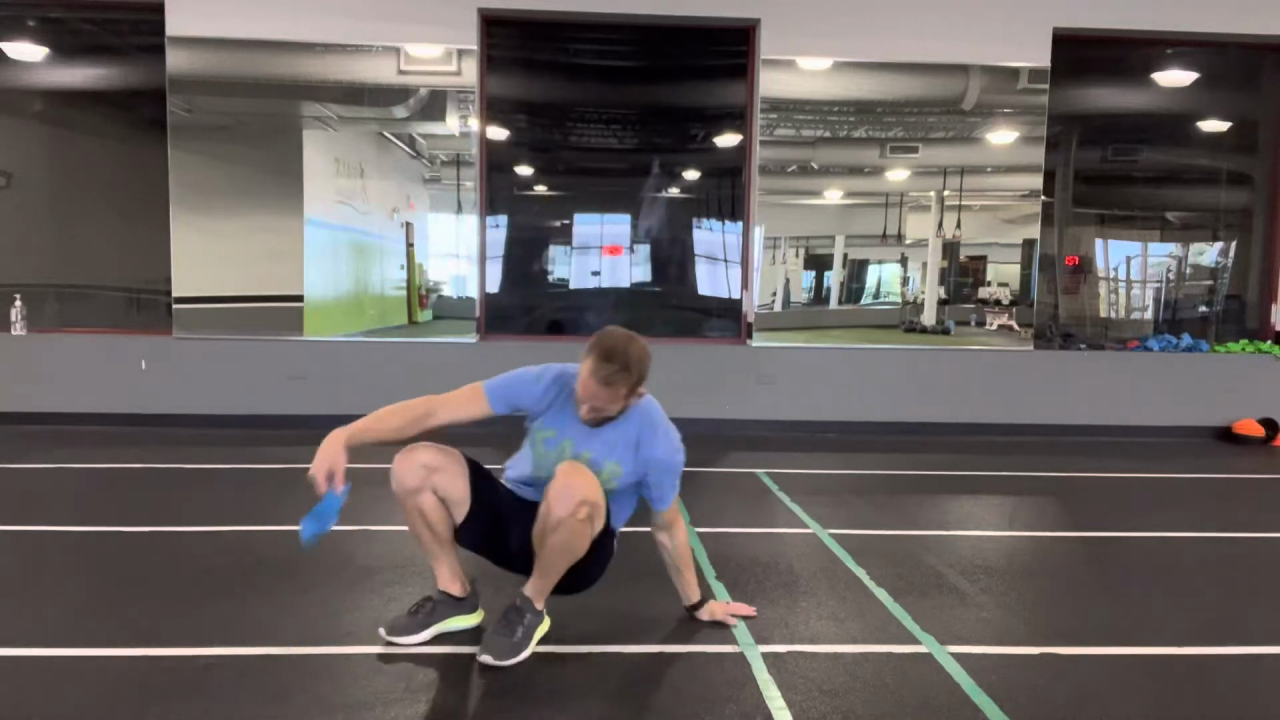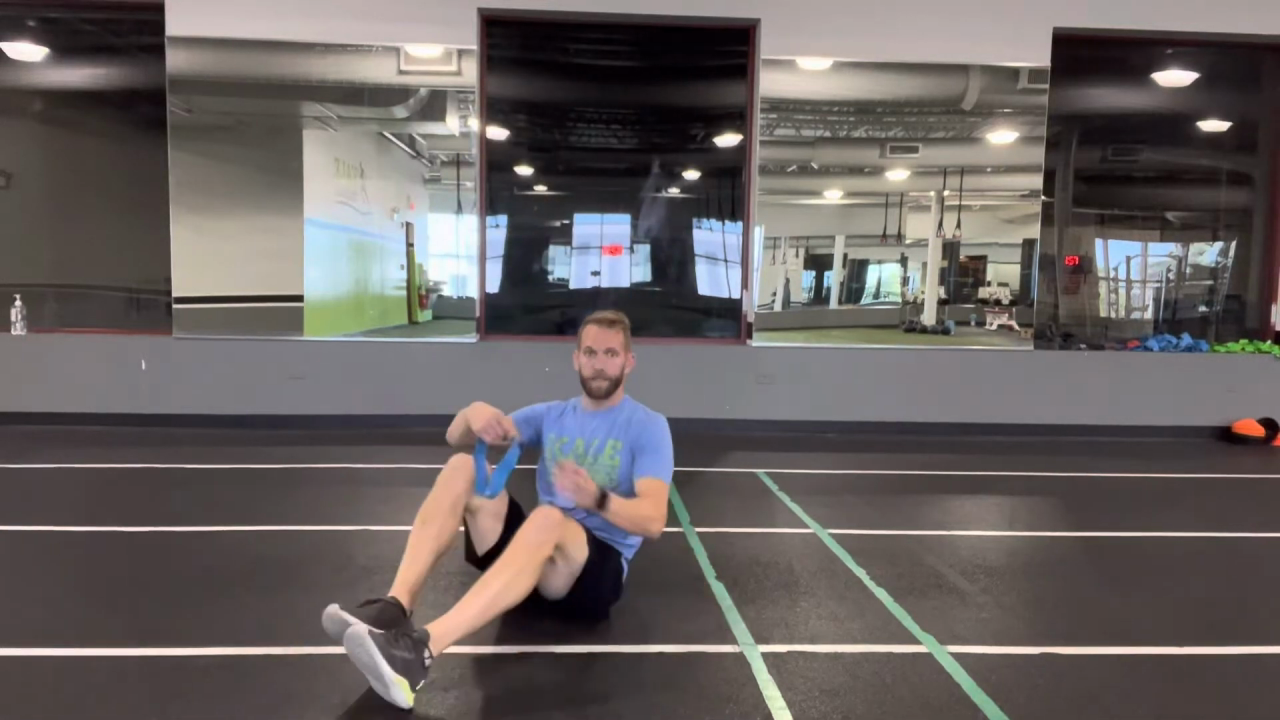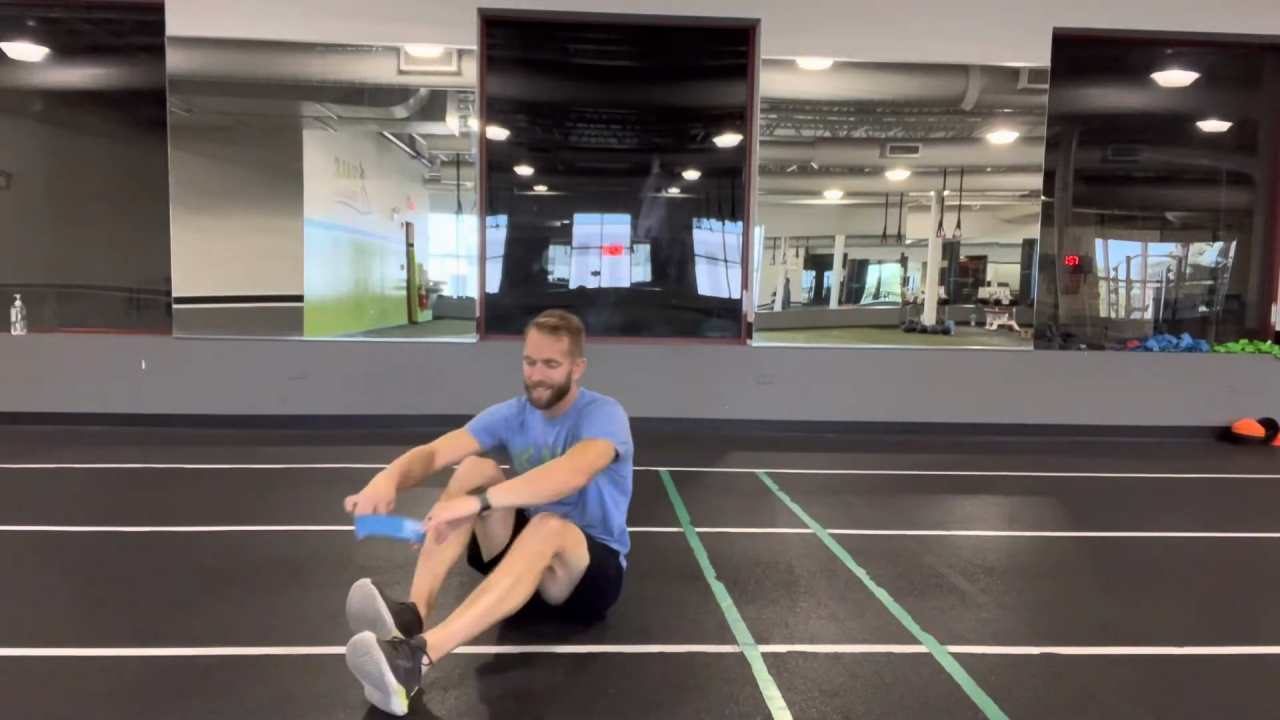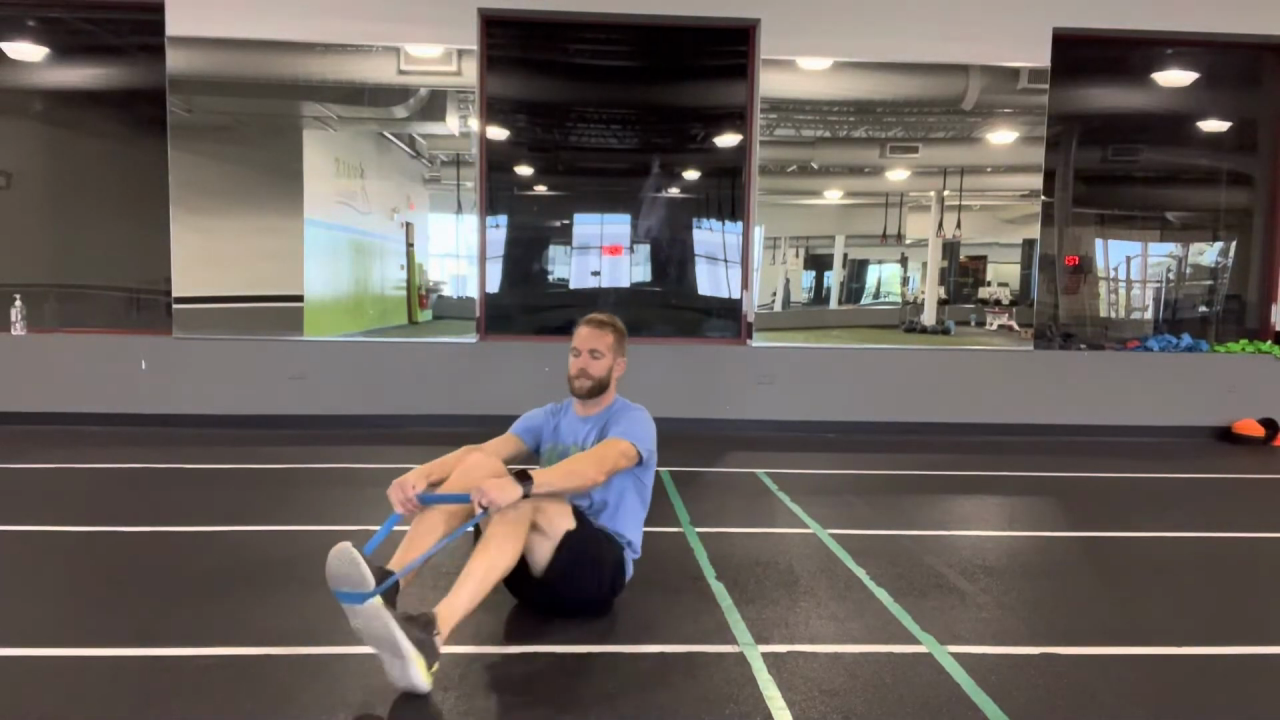
dt=1s
person 1, frame 1
left shoulder: (656, 442)
right shoulder: (546, 383)
left elbow: (667, 526)
right elbow: (434, 409)
left wrist: (697, 603)
right wrist: (343, 438)
left hip: (581, 540)
right hip: (514, 510)
left knee: (572, 483)
right knee: (413, 465)
left ankle: (531, 606)
right ankle: (455, 596)
person 1, frame 2
left shoulder: (648, 427)
right shoulder: (550, 415)
left elbow: (652, 518)
right elbow: (455, 437)
left wrist: (596, 498)
right wrist: (474, 414)
left hip: (596, 567)
right hip: (530, 552)
left knee: (547, 518)
right knee: (463, 468)
left ankle: (421, 650)
right ankle: (395, 607)
person 1, frame 3
left shoulder: (603, 415)
right shoulder: (511, 415)
left elbow: (572, 475)
right elbow: (435, 453)
left wrist: (478, 500)
right wrist: (390, 477)
left hip: (592, 569)
right hip: (528, 558)
left knee: (548, 527)
right knee: (473, 468)
left ankle: (418, 655)
right ankle: (412, 615)
person 1, frame 4
left shoulder: (633, 420)
right shoulder: (548, 418)
left elbow: (595, 470)
right elbow: (484, 450)
left wrist: (520, 484)
right wrist: (423, 473)
left hip: (600, 564)
right hip: (535, 560)
left knee: (524, 504)
right knee: (480, 464)
left ankle: (429, 635)
right ankle: (387, 586)
